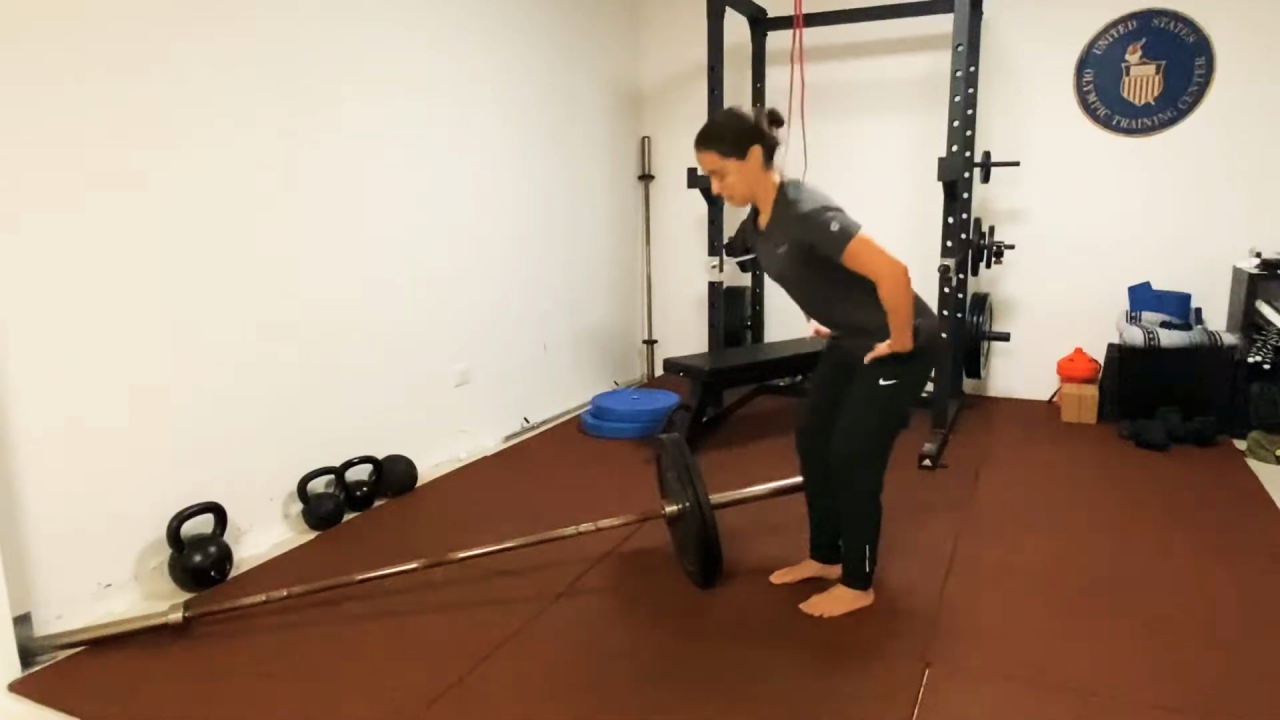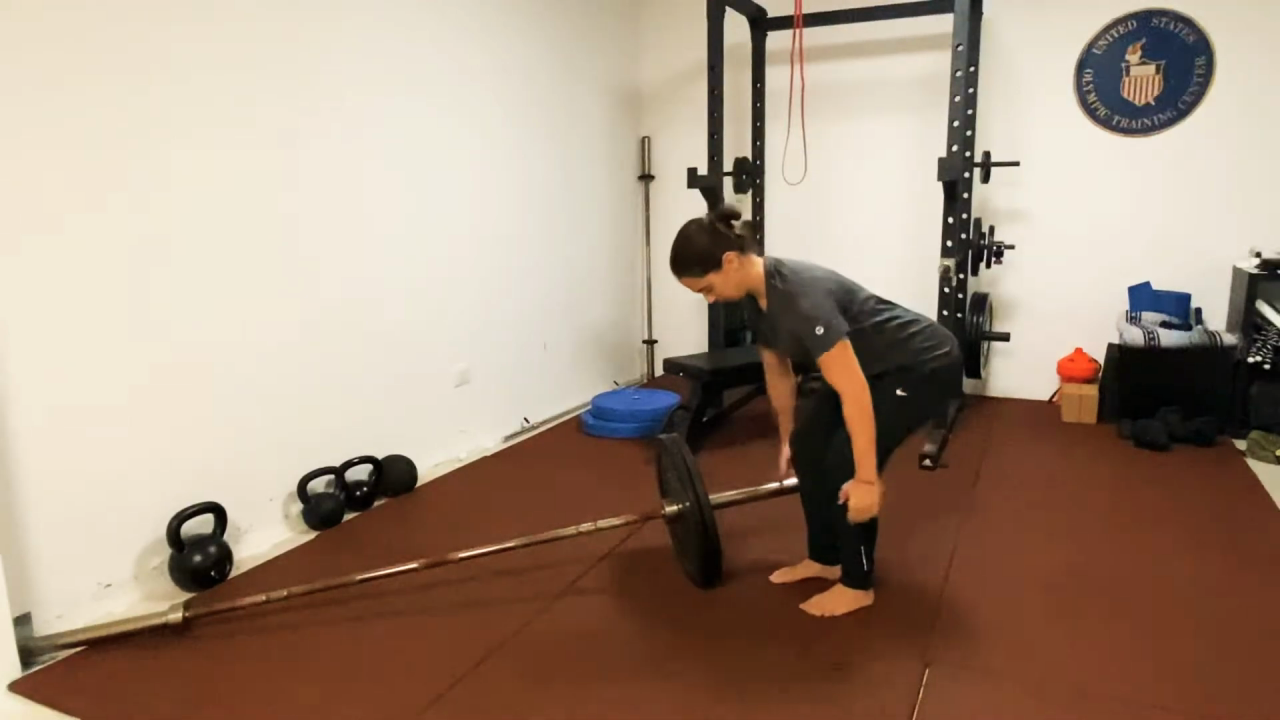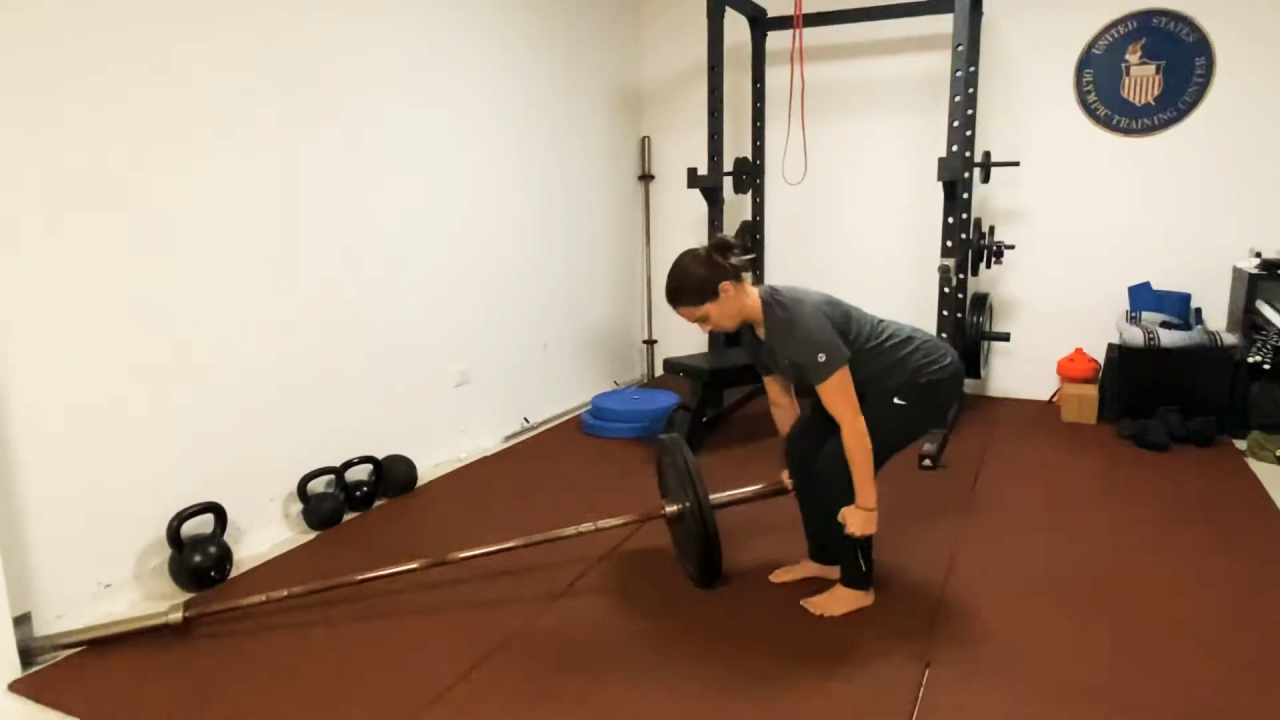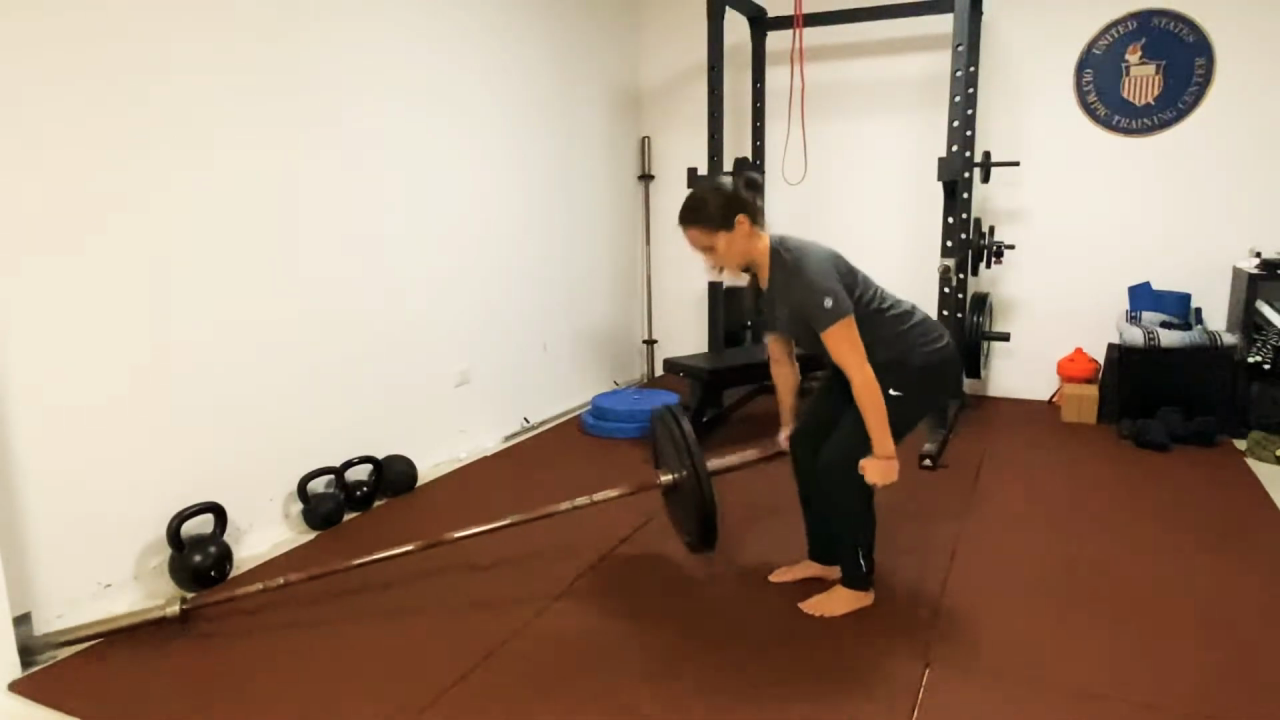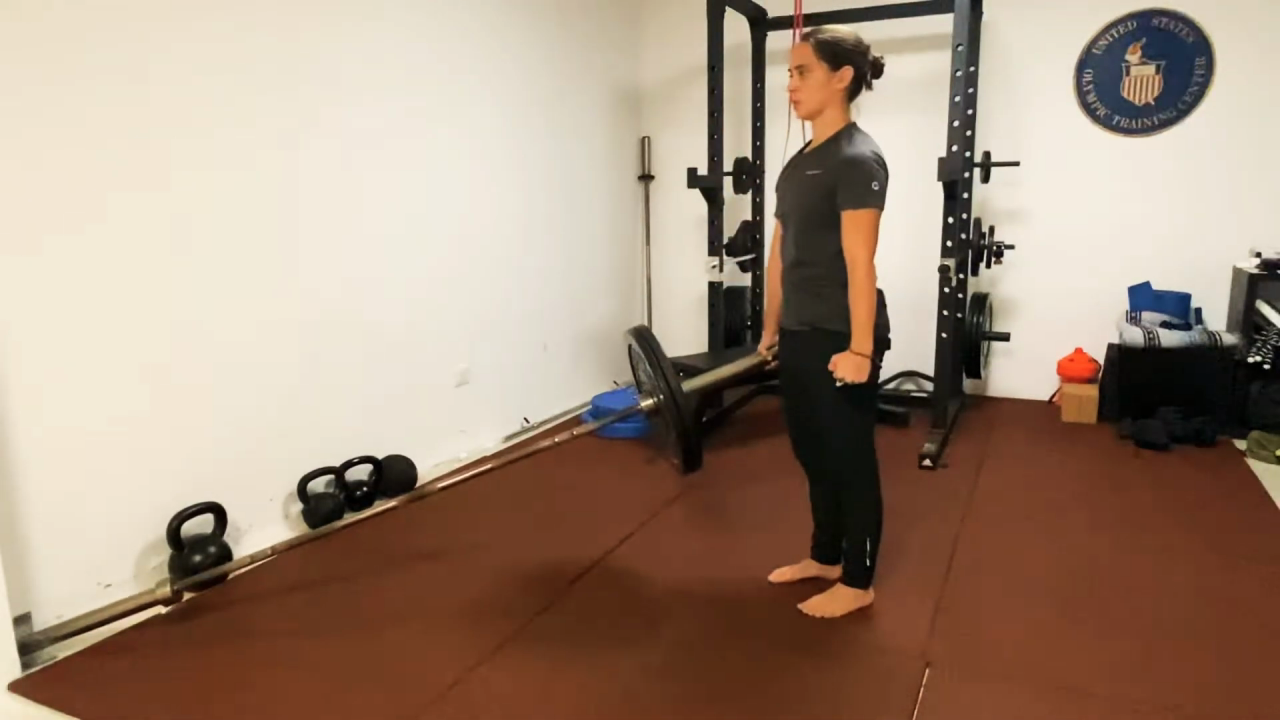
dt=1s
person 1, frame 1
left shoulder: (807, 214)
right shoulder: (756, 223)
left elbow: (892, 272)
left wrist: (902, 342)
right wrist: (821, 320)
left hip: (894, 343)
right hip: (850, 340)
left knee: (853, 455)
right knee: (813, 441)
left ankle: (857, 583)
right ankle: (825, 557)
person 1, frame 2
left shoulder: (799, 295)
right shoulder: (756, 299)
left elbow: (855, 392)
right elbow: (778, 373)
left wrist: (867, 479)
right wrist: (787, 441)
left hip: (926, 364)
right hip: (875, 363)
left knee: (841, 459)
right knee: (808, 446)
left ankle: (857, 585)
right ankle: (824, 559)
person 1, frame 3
left shoulder: (800, 322)
right shoulder: (754, 327)
left elbow: (851, 421)
right elbow: (780, 400)
left wrist: (866, 504)
right wrist: (794, 459)
left hip: (927, 378)
right hip: (875, 378)
left knee: (837, 464)
right knee: (802, 450)
left ankle: (857, 586)
right ankle: (824, 559)
person 1, frame 4
left shoulder: (805, 273)
right shoulder: (762, 281)
left elbow: (858, 371)
right elbow: (782, 360)
left wrist: (884, 453)
right wrist: (788, 425)
left hip: (918, 361)
right hip: (873, 363)
left knee: (842, 462)
right knee: (808, 448)
left ankle: (857, 586)
right ankle: (824, 559)
person 1, frame 5
left shoulder: (858, 159)
right shoulder: (800, 161)
left elbow: (860, 263)
left wrist: (861, 349)
right wrist: (771, 331)
left hip: (840, 339)
right hip: (799, 335)
left knee: (849, 457)
right knee: (813, 453)
left ankle: (858, 583)
right ankle: (825, 557)
